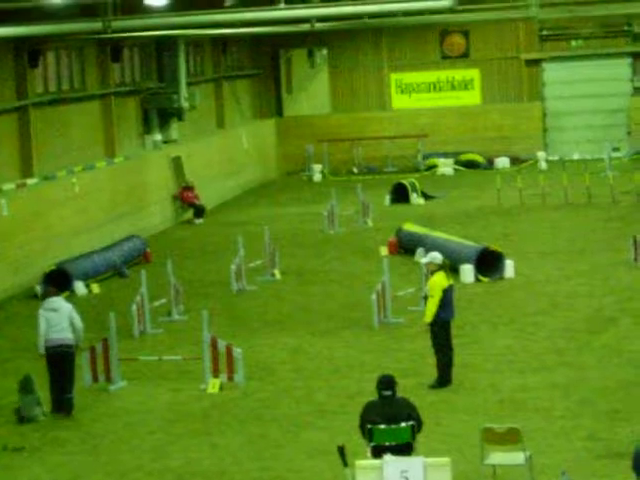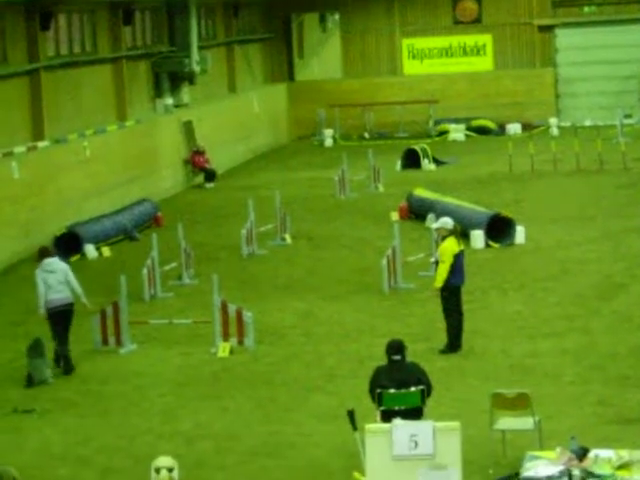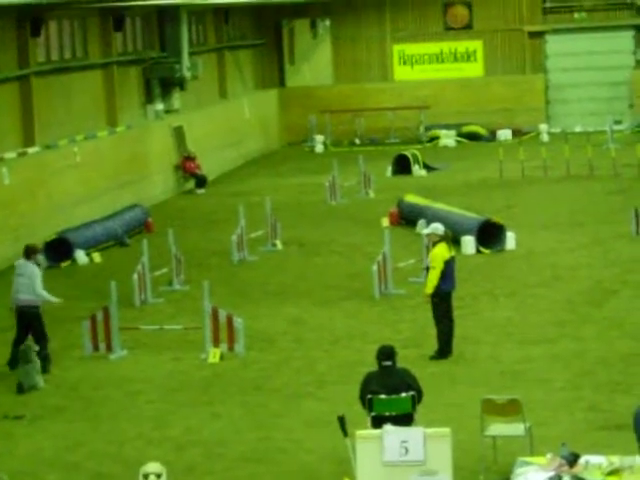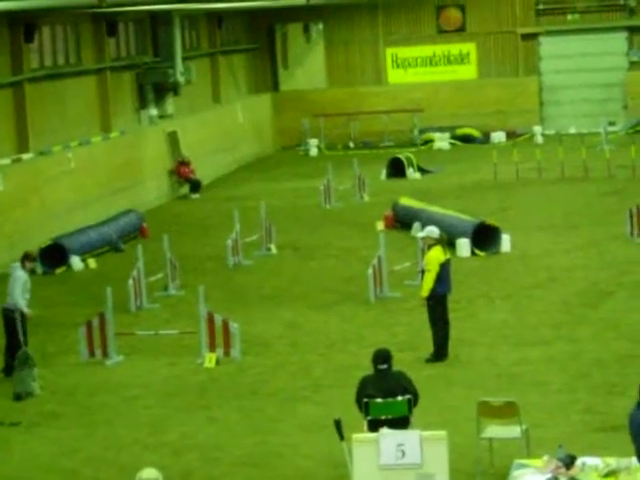
dt=0.7s
person 1, frame 1
left shoulder: (435, 280)
right shoulder: (445, 276)
left elbow: (433, 302)
left wrist: (427, 319)
left hip: (438, 318)
right hip: (446, 316)
left knee: (440, 349)
right knee: (446, 347)
left ankle: (442, 380)
right ankle: (447, 377)
person 1, frame 2
left shoulder: (446, 246)
right shoulder: (456, 241)
left elbow: (444, 267)
left wrist: (438, 284)
left hip: (449, 284)
right hip: (457, 282)
left knee: (450, 314)
right knee: (456, 312)
left ankle: (452, 345)
right ankle: (456, 342)
person 1, frame 3
left shoulder: (437, 252)
right shoulder: (447, 247)
left elbow: (434, 273)
left wrist: (429, 290)
left hip: (439, 290)
right hip: (447, 287)
left knee: (441, 320)
right knee: (447, 318)
left ankle: (443, 351)
right ankle: (447, 348)
person 1, frame 4
left shoulder: (432, 255)
right shoulder: (442, 250)
left elbow: (430, 276)
left wrist: (424, 293)
left hip: (435, 293)
right hip: (443, 291)
left knee: (436, 324)
right knee: (443, 321)
left ankle: (439, 354)
right ankle: (443, 351)
person 2, frame 1
left shoulder: (43, 310)
right shoulder: (67, 306)
left elbow: (42, 331)
right elbow: (79, 326)
left wrist: (41, 349)
right wrist: (78, 342)
left hip: (51, 346)
right hip: (67, 344)
left knee: (54, 378)
right knee: (67, 378)
left ankle: (56, 407)
right ankle: (67, 407)
person 2, frame 2
left shoulder: (40, 270)
right shoulder: (62, 265)
left elbow: (41, 291)
right elbow: (73, 283)
left wrist: (41, 308)
right wrist: (83, 298)
left hip: (52, 306)
right hip: (67, 303)
left knee: (59, 337)
right knee: (63, 334)
left ankle: (68, 366)
right ankle: (58, 360)
person 2, frame 3
left shoulder: (18, 268)
right shoulder: (34, 269)
left elbow: (14, 289)
right elbow: (38, 290)
left wrist: (14, 304)
right wrist: (51, 298)
left hip: (20, 306)
right hip: (32, 306)
left knee: (20, 336)
right knee: (41, 337)
left ankle: (13, 363)
right ankle: (44, 365)
person 2, frame 4
left shoulder: (18, 272)
right shoulder: (21, 275)
right elbow: (16, 295)
right wrist: (24, 309)
left hip: (9, 310)
right hip: (15, 311)
left knee: (11, 342)
right knee: (20, 342)
left ankle: (9, 369)
